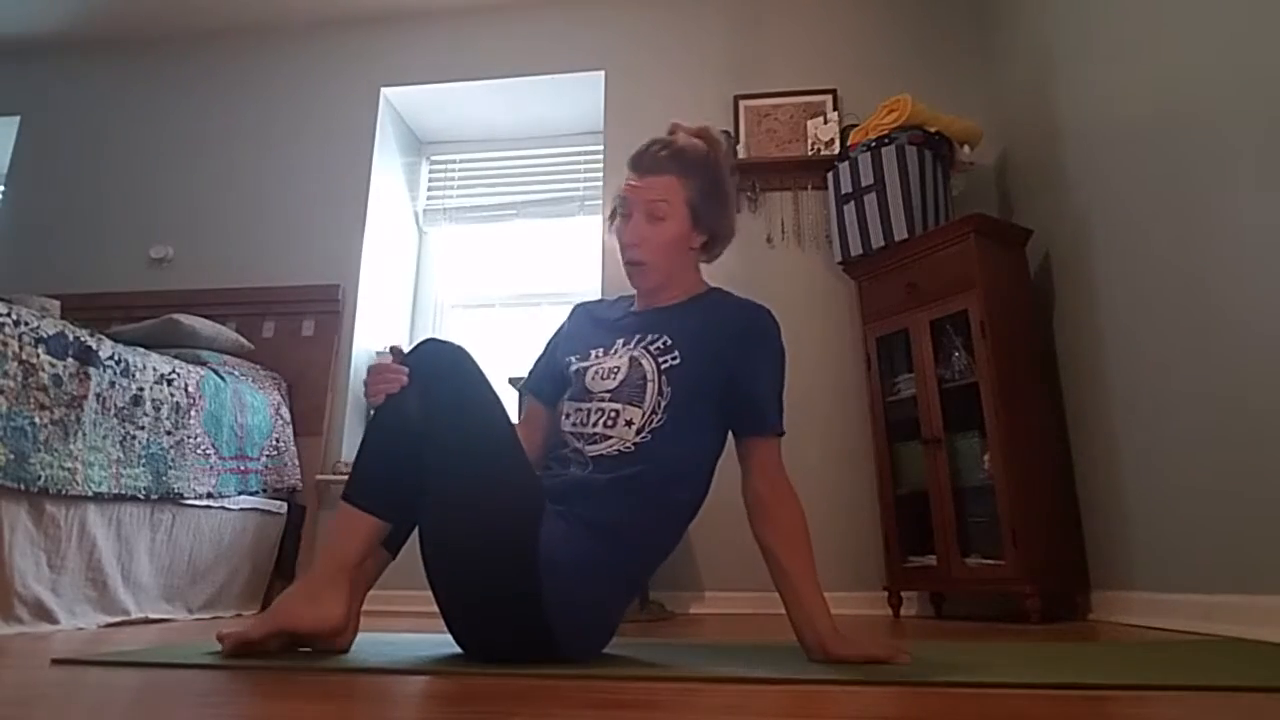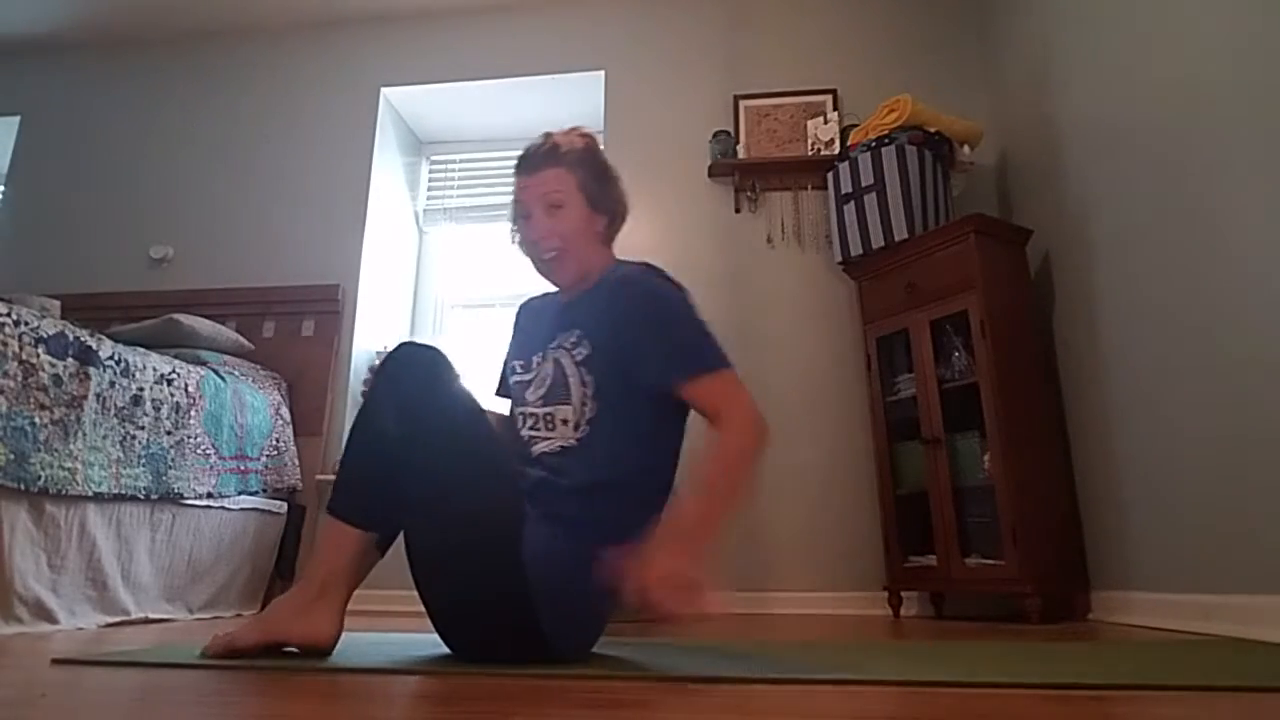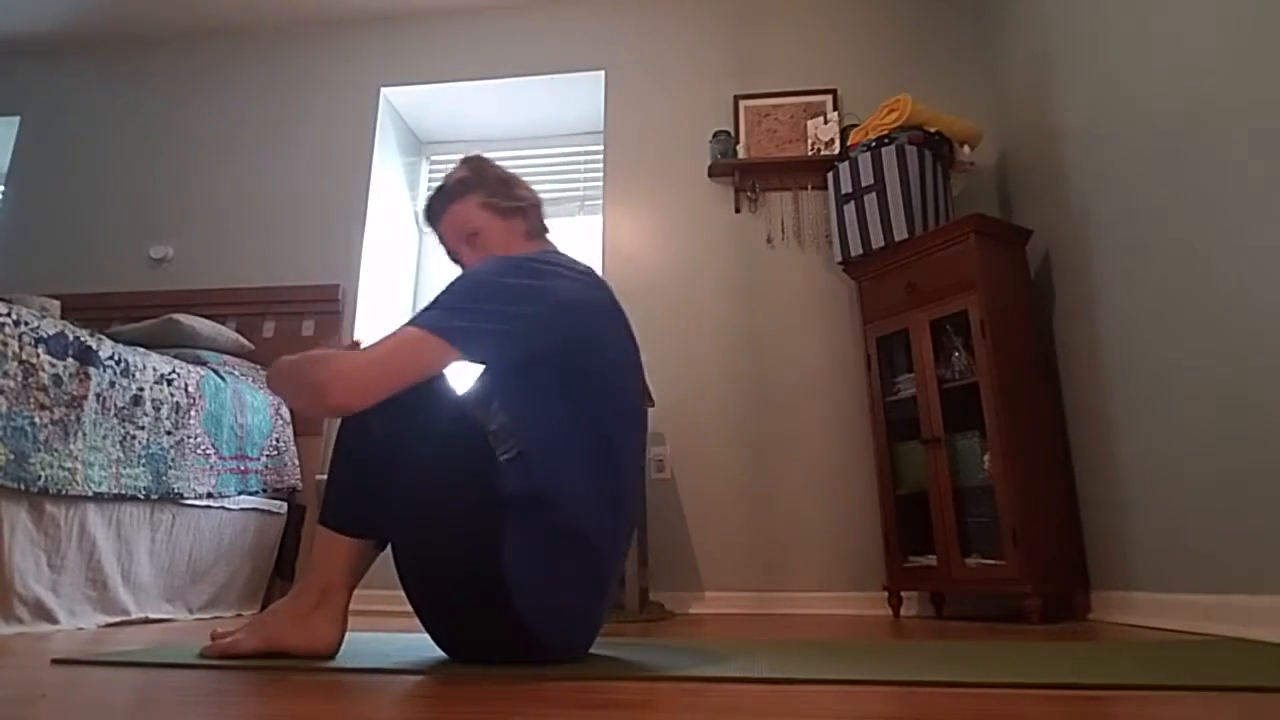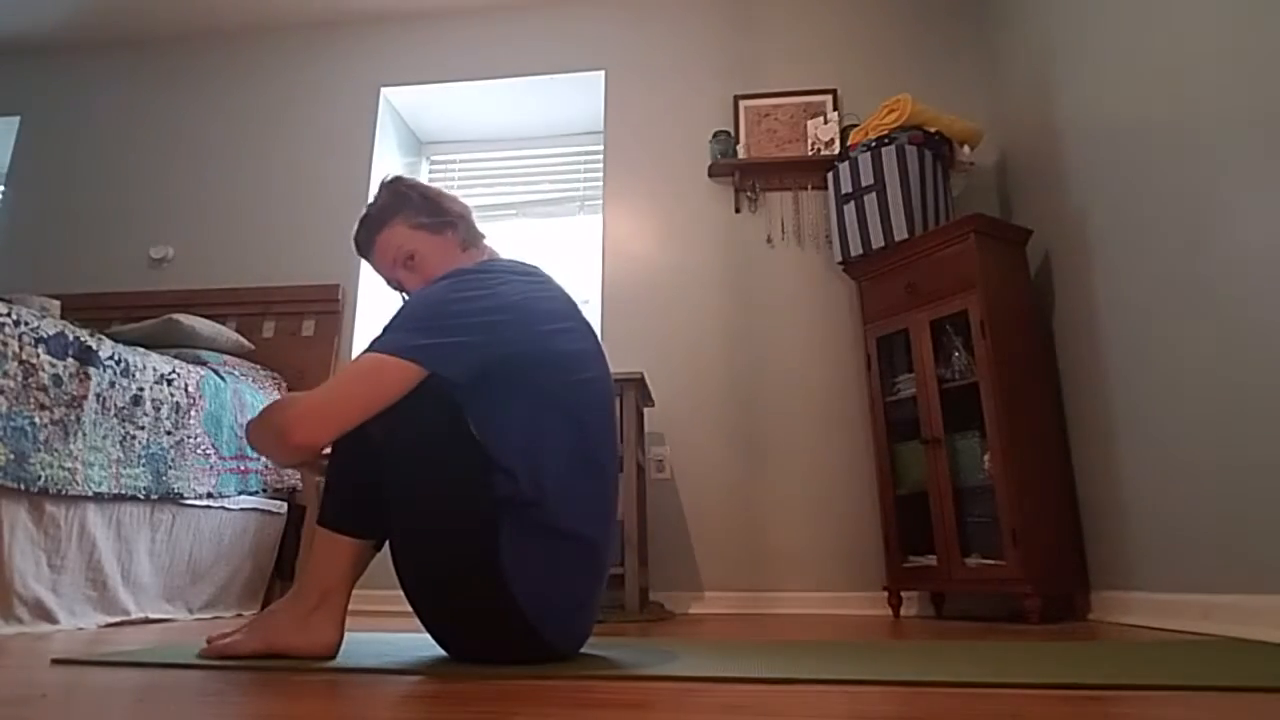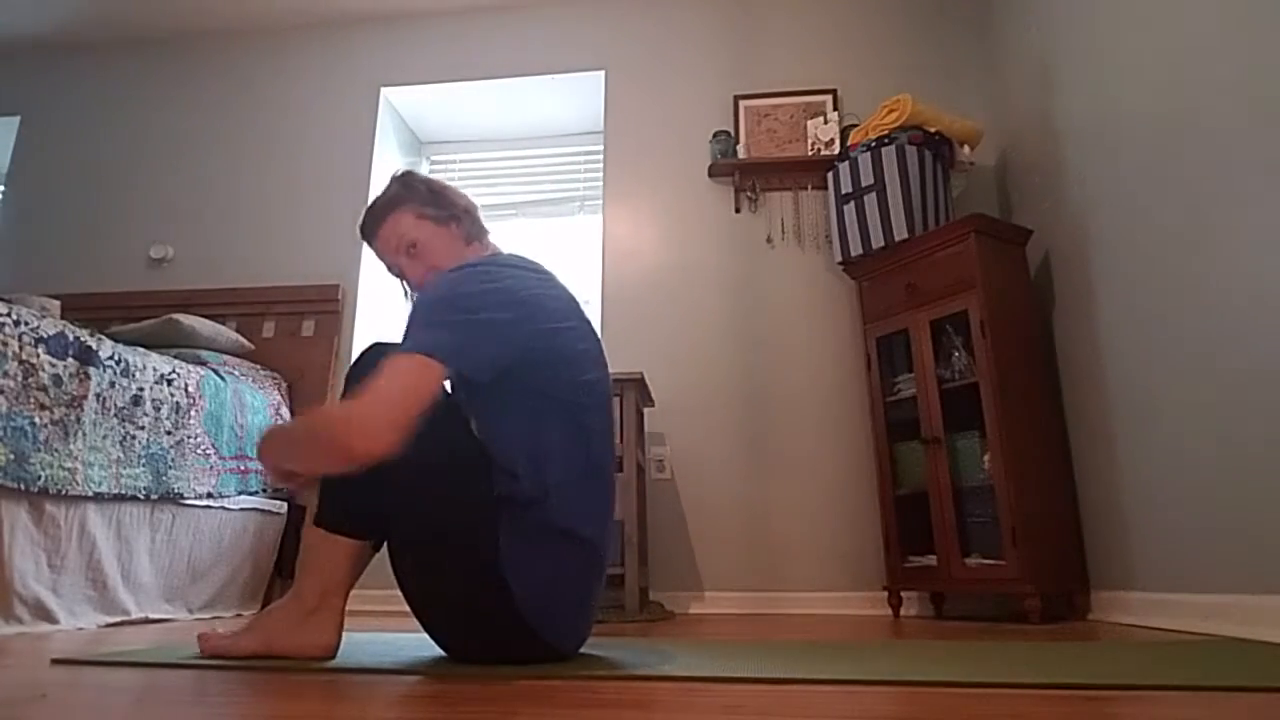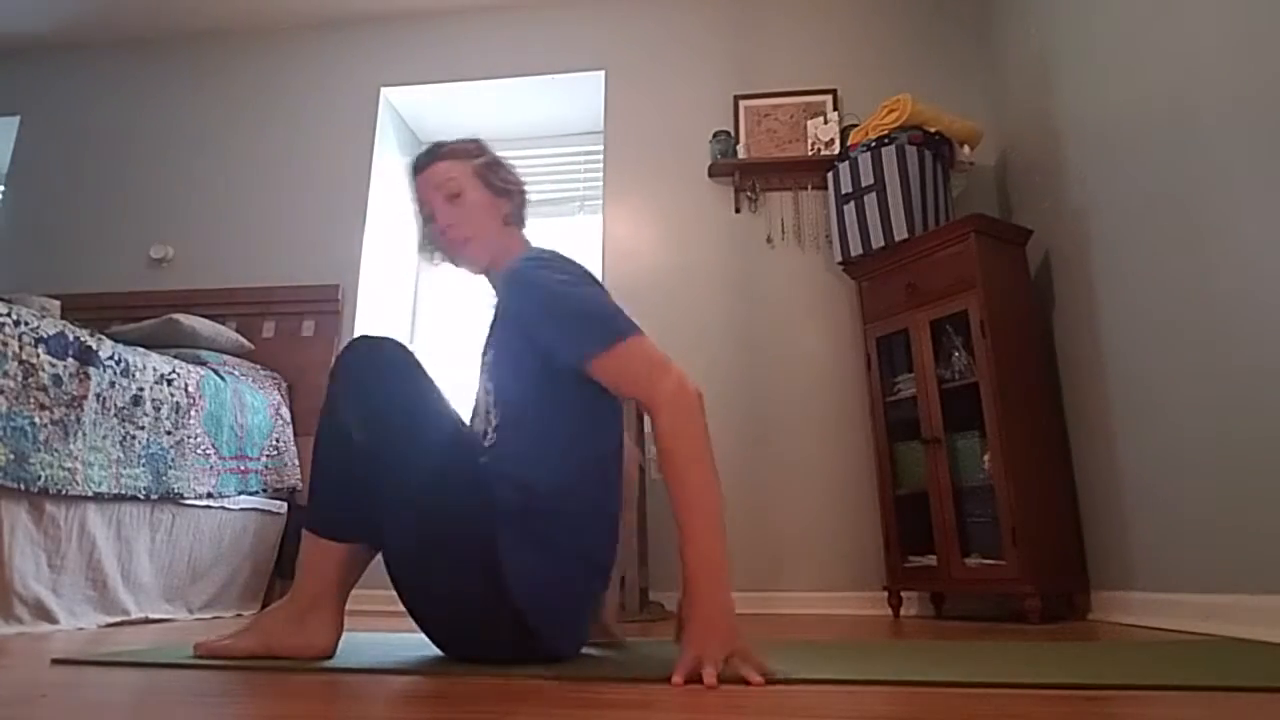
dt=0.4s
person 1, frame 1
left shoulder: (738, 329)
right shoulder: (583, 321)
left elbow: (765, 485)
right elbow: (522, 449)
left wrist: (820, 633)
right wrist: (413, 408)
left hip: (561, 597)
right hip: (514, 592)
left knee: (440, 366)
left ankle: (325, 587)
right ankle: (337, 592)
person 1, frame 2
left shoulder: (636, 294)
right shoulder: (534, 317)
left elbow: (742, 423)
left wrist: (676, 547)
left hip: (552, 594)
right hip: (527, 585)
left knee: (411, 371)
left ankle: (315, 601)
right ankle: (320, 597)
person 1, frame 3
left shoulder: (520, 281)
right shoulder: (565, 288)
left elbow: (339, 385)
right elbow: (475, 416)
left wrist: (287, 373)
left hip: (528, 605)
right hip: (558, 600)
left knee: (390, 392)
left ankle: (315, 608)
right ankle: (321, 602)
person 1, frame 4
left shoulder: (467, 295)
right shoulder: (524, 290)
left elbow: (304, 428)
left wrist: (262, 428)
left hip: (523, 602)
right hip: (551, 601)
left knee: (391, 402)
left ankle: (313, 611)
right ankle: (316, 606)
person 1, frame 5
left shoulder: (474, 286)
right shoulder: (525, 285)
left elbow: (364, 434)
left wrist: (278, 448)
left hip: (518, 599)
right hip: (549, 601)
left knee: (381, 377)
left ankle: (312, 612)
right ankle: (316, 607)
person 1, frame 6
left shoulder: (539, 283)
right shoulder: (529, 295)
left elbow: (675, 398)
left wrist: (708, 604)
left hip: (518, 601)
right hip: (540, 608)
left knee: (372, 369)
left ankle: (308, 614)
right ankle: (315, 605)
